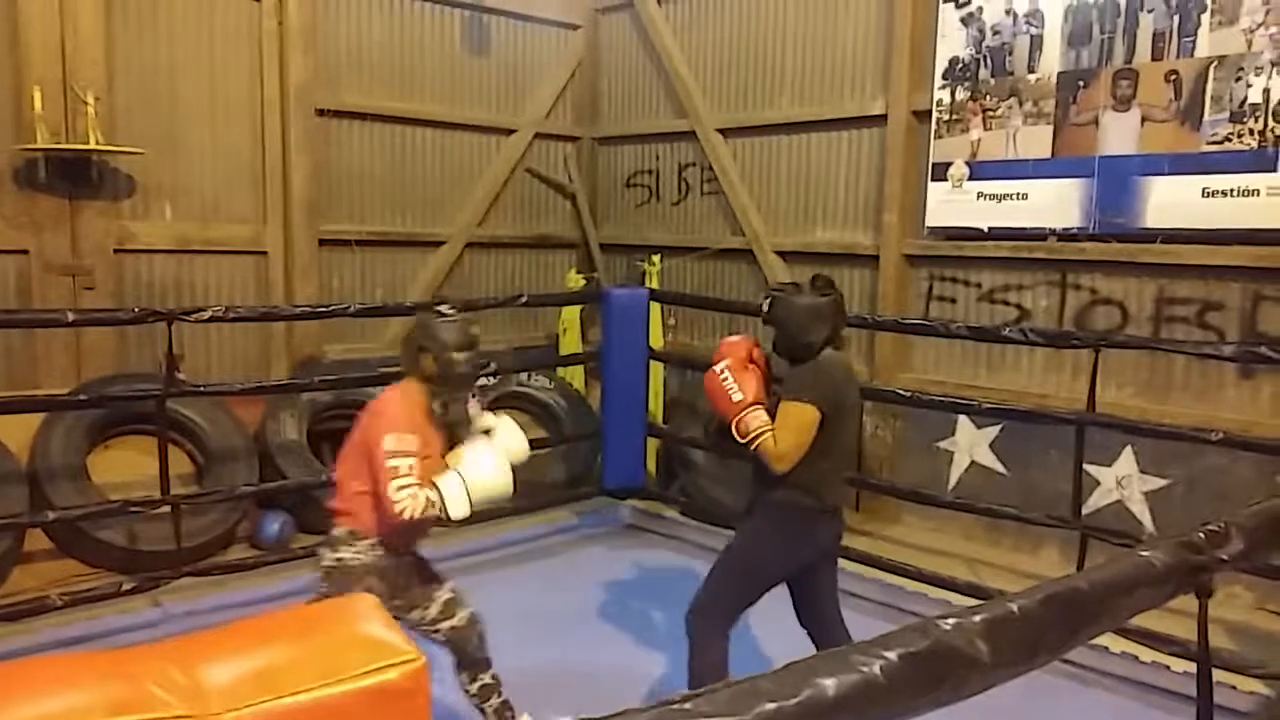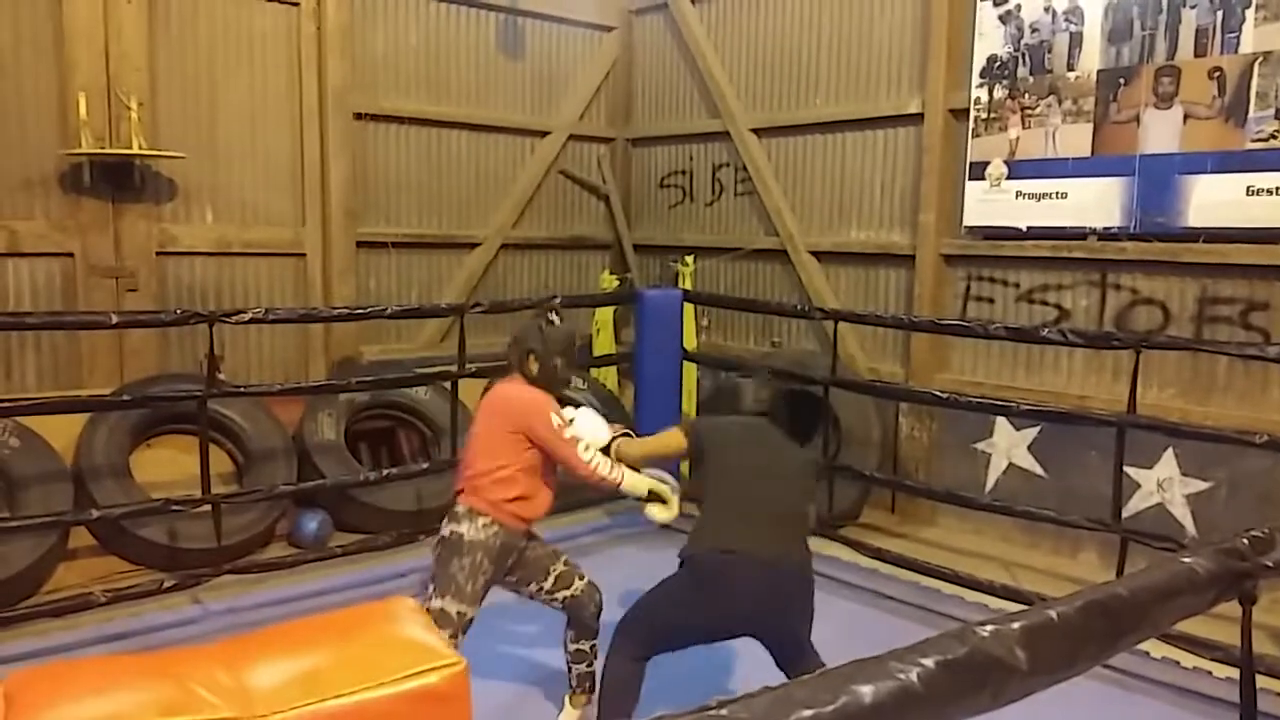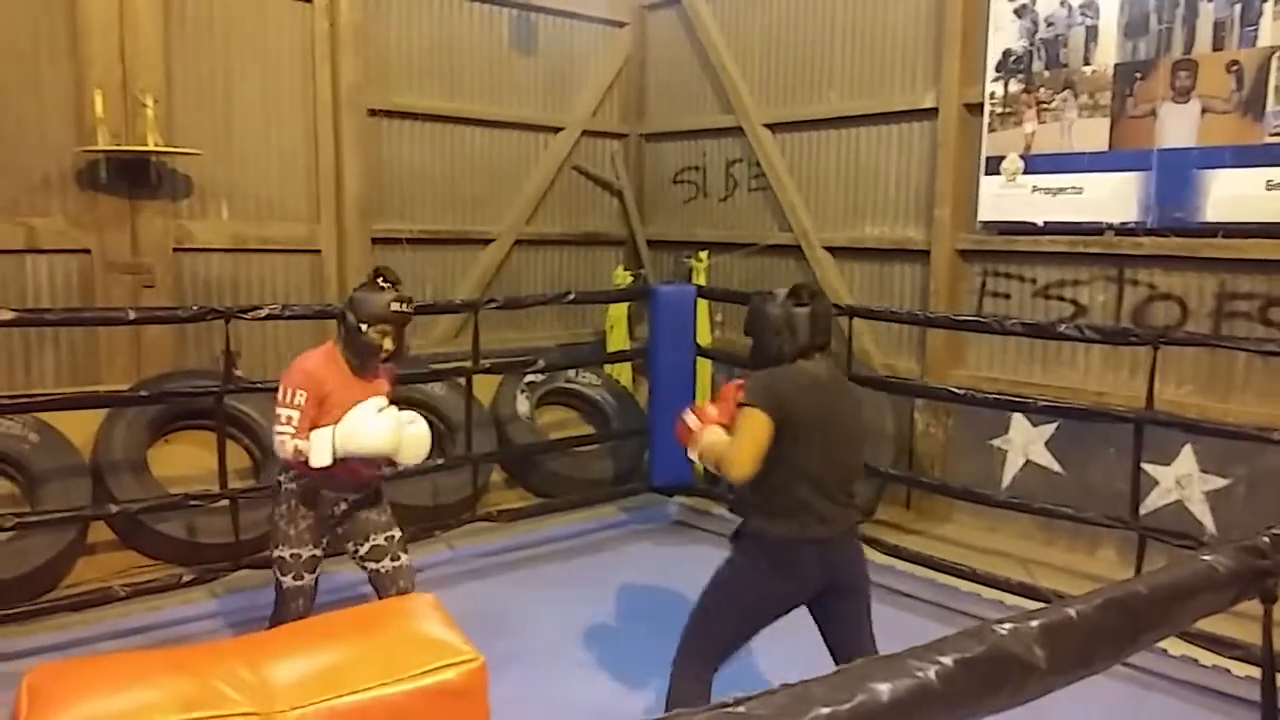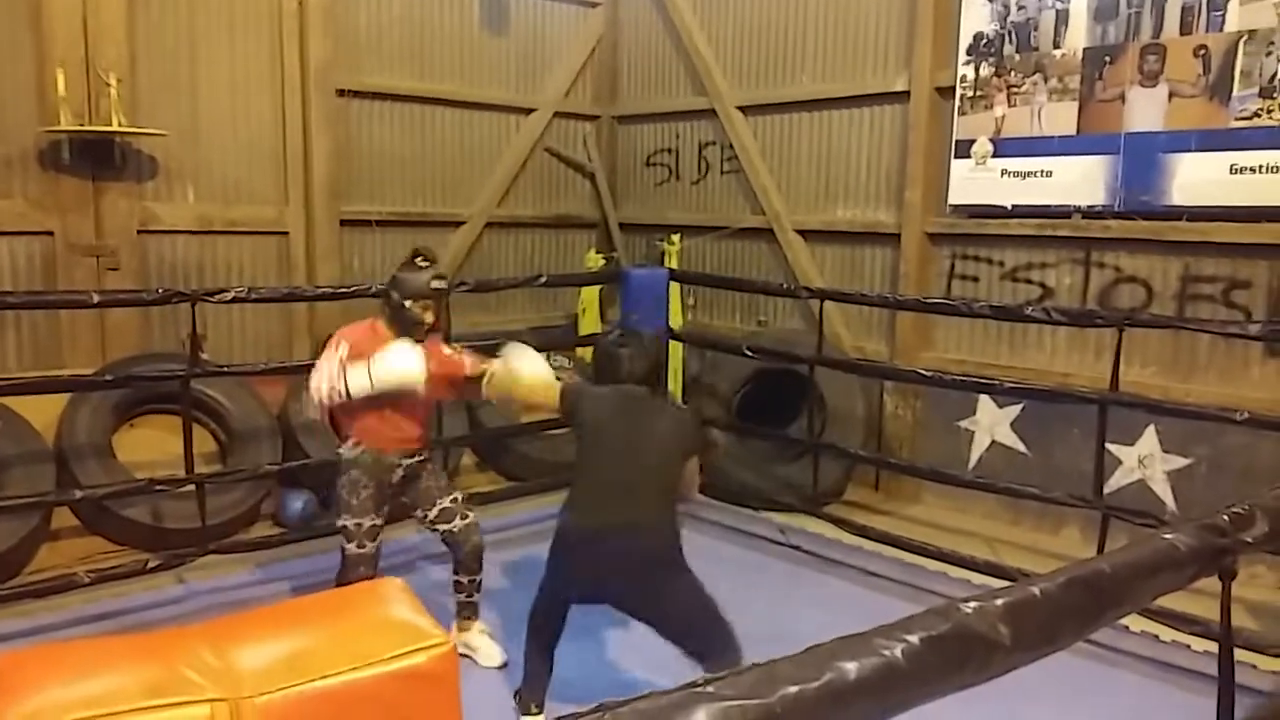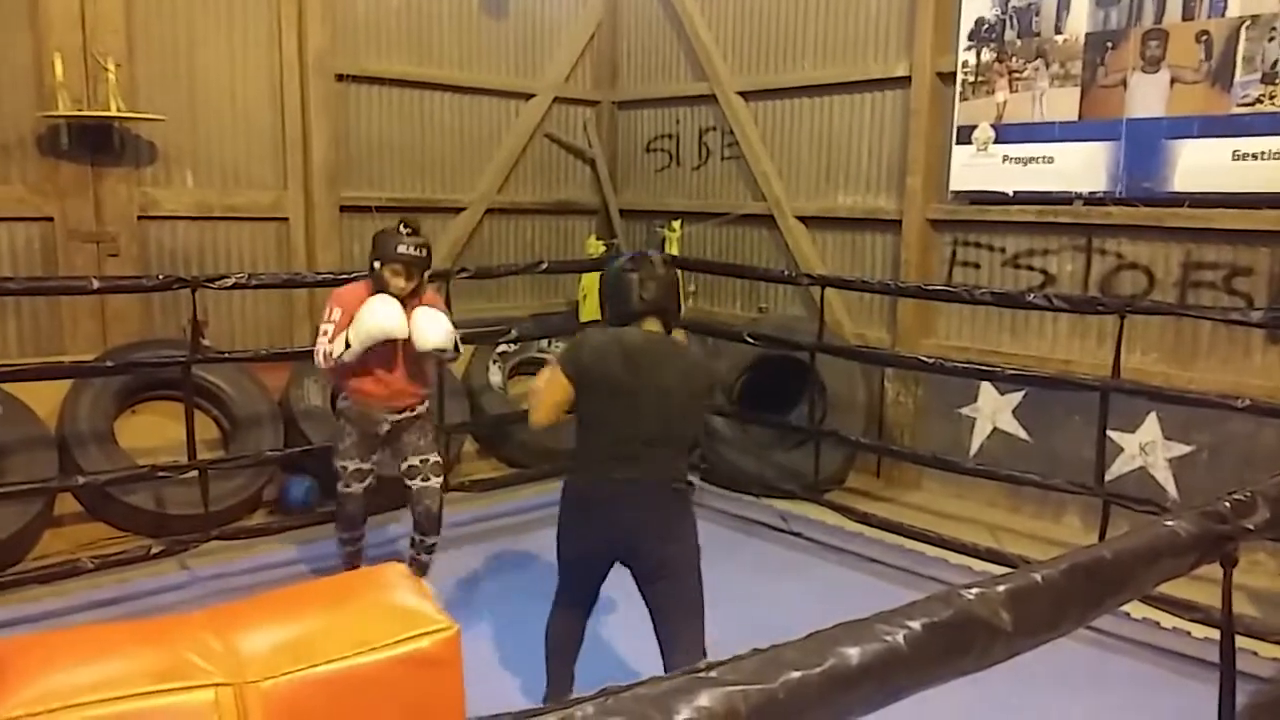
dt=1s
person 1, frame 1
left shoulder: (812, 377)
right shoulder: (835, 369)
left elbow: (781, 457)
left wrist: (745, 407)
right wrist: (760, 386)
left hip: (784, 517)
right hip: (822, 519)
left knee: (707, 617)
right knee: (826, 624)
person 1, frame 2
left shoulder: (714, 432)
right shoulder: (802, 463)
left elbow: (634, 452)
left wrist: (617, 444)
left hip: (716, 577)
right hip: (788, 587)
left knee: (627, 647)
right knee: (800, 659)
person 1, frame 3
left shoulder: (771, 387)
right shoulder: (846, 391)
left elbow: (738, 468)
left wrist: (709, 437)
left hip: (776, 552)
right hip: (842, 550)
left knee: (694, 658)
person 1, frame 4
left shoulder: (588, 400)
right shoulder: (684, 423)
left elbow: (516, 389)
left wrist: (494, 373)
left hip: (580, 549)
right hip: (652, 556)
left knee: (546, 613)
right knee: (722, 654)
person 1, frame 5
left shoulder: (589, 347)
right shoulder: (695, 366)
left elbow: (540, 416)
left wrist: (557, 375)
left hip: (590, 504)
right hip: (663, 511)
left knee: (570, 603)
right knee: (684, 644)
left ankle: (556, 702)
person 2, frame 1
left shoulder: (430, 409)
right shoulder: (395, 413)
left elbow: (435, 473)
right elbow: (405, 505)
left wrist: (483, 440)
right wrist: (470, 485)
left hip: (398, 557)
right hip: (357, 564)
left knee: (466, 633)
person 2, frame 2
left shoulder: (510, 399)
right shoulder: (527, 403)
right elbow: (585, 463)
left wrist: (573, 435)
right wrist: (644, 483)
left hip: (514, 537)
right hip: (475, 536)
left knee: (586, 602)
person 2, frame 3
left shoulder: (380, 368)
right shoulder: (310, 371)
right elbow: (285, 444)
left wrist: (399, 429)
right wrist: (341, 441)
left hip: (362, 494)
right hip: (307, 496)
left knee: (399, 586)
right knee: (294, 607)
person 2, frame 4
left shoulder: (431, 347)
right shoulder: (355, 338)
left elbow: (471, 370)
right elbow: (320, 393)
right wrist: (373, 376)
left hip: (419, 461)
right hip: (366, 463)
left knee: (468, 539)
right knee: (358, 569)
left ankle: (469, 630)
person 2, frame 5
left shoulder: (429, 301)
right shoulder: (347, 298)
left elbow: (450, 344)
right elbow: (323, 356)
left wrist: (440, 340)
right wrist: (358, 336)
left hip: (412, 415)
right hip: (359, 414)
left knee: (428, 502)
right knee: (351, 505)
